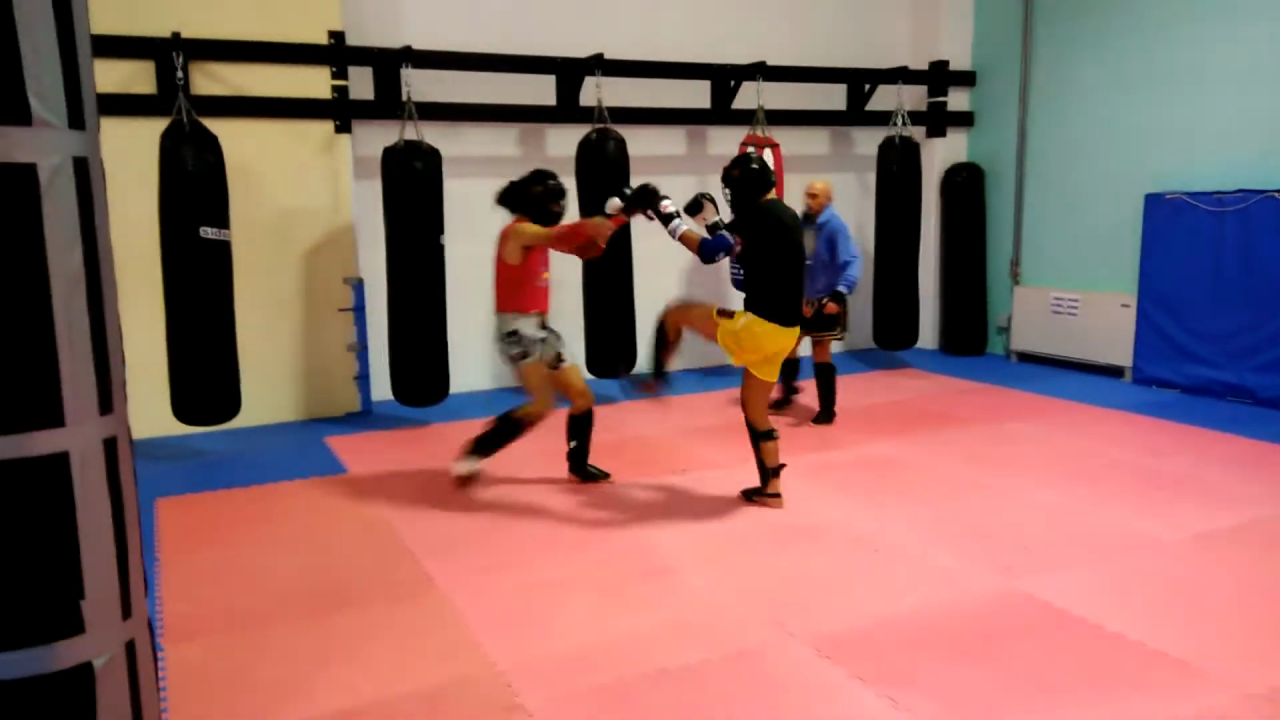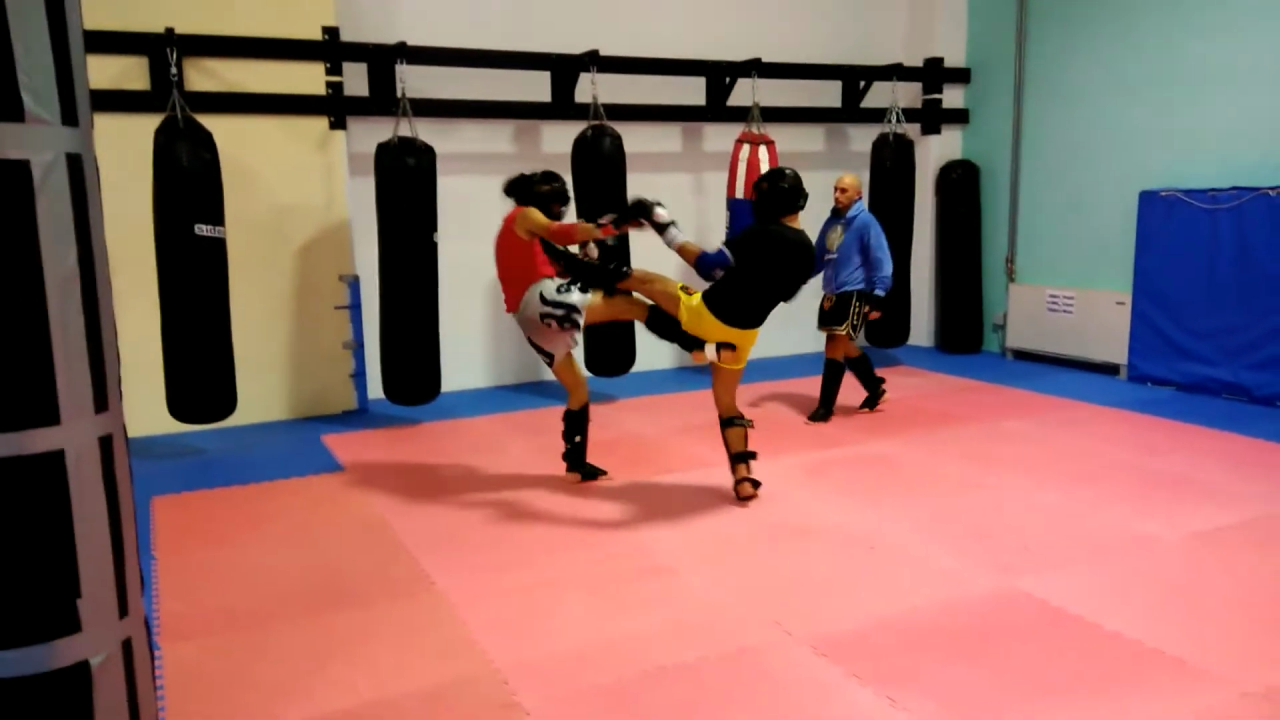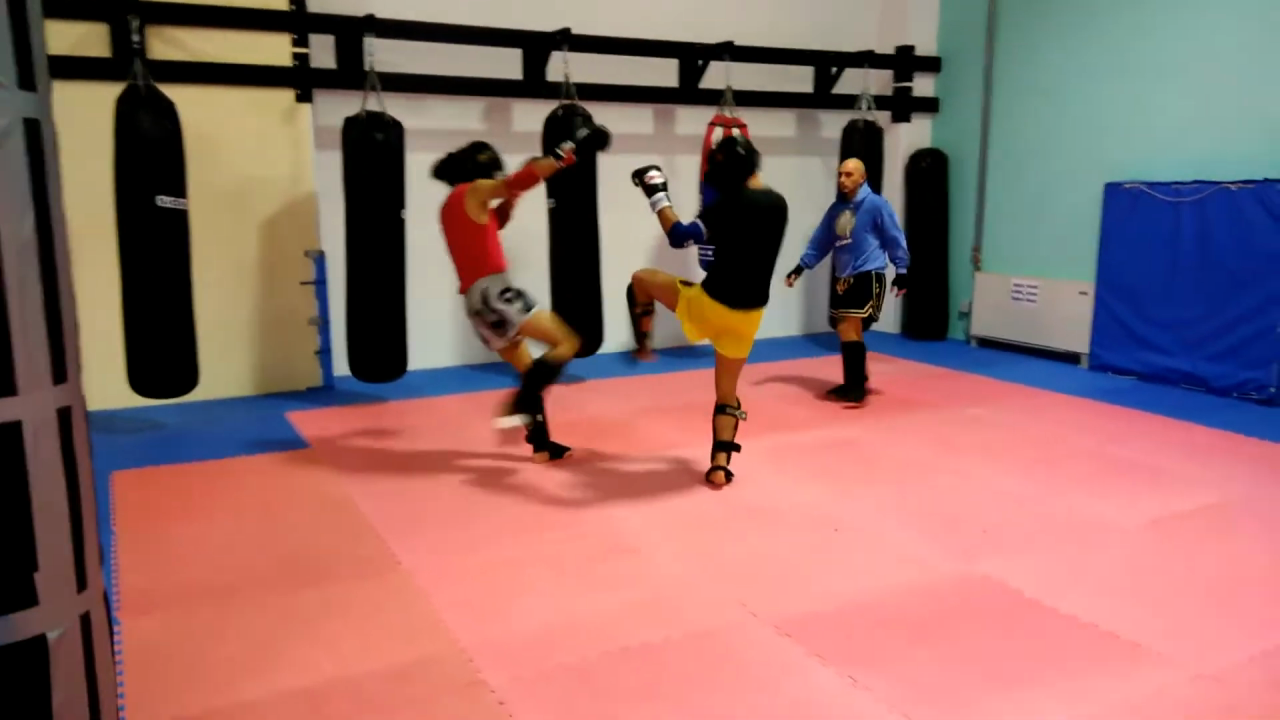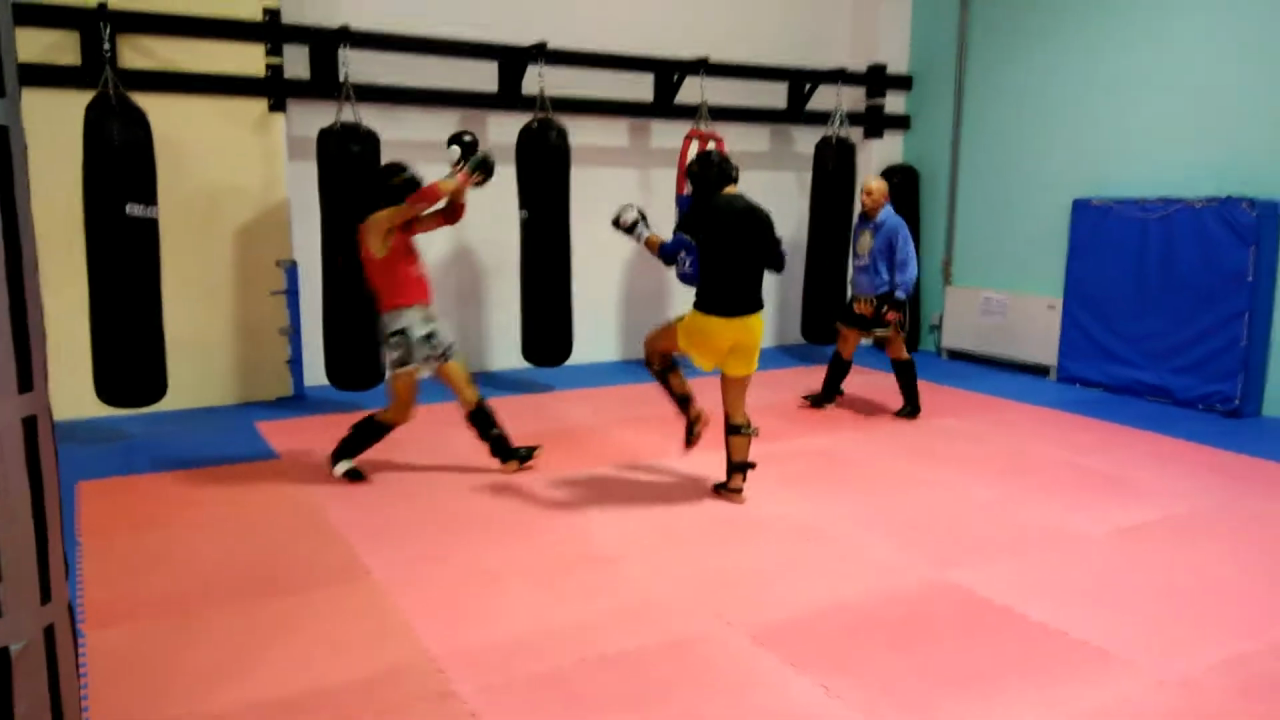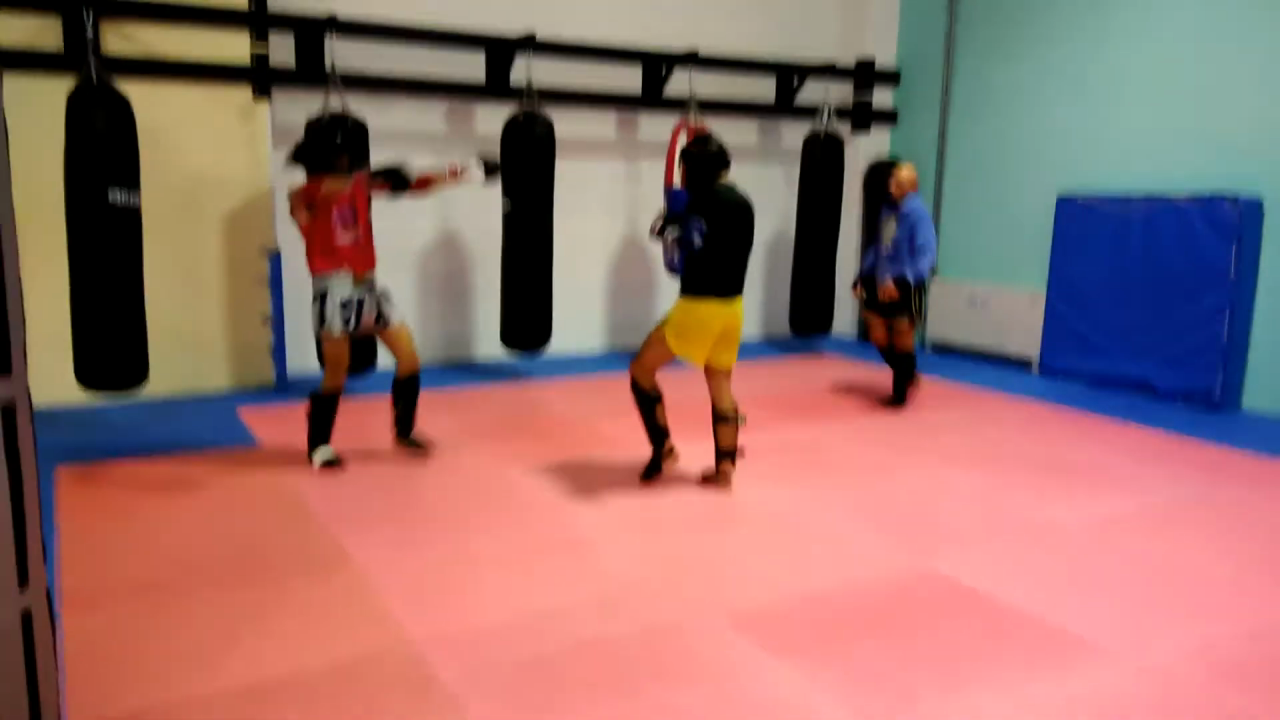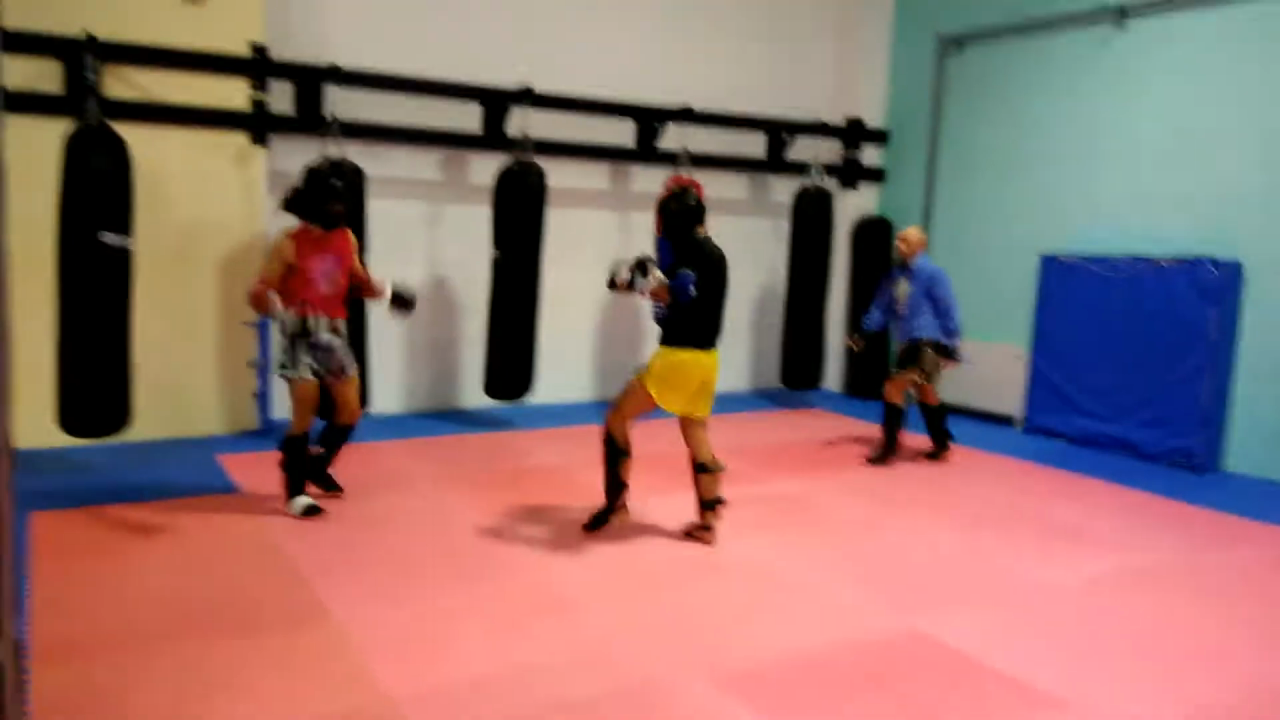
dt=0.3s
person 1, frame 1
left shoulder: (759, 213)
right shoulder: (788, 216)
left elbow: (710, 251)
left wrist: (670, 218)
right wrist: (711, 220)
left hip: (758, 326)
right hip: (786, 330)
left knee: (675, 314)
right knee: (755, 408)
left ankle: (657, 376)
right ankle: (770, 487)
person 1, frame 2
left shoulder: (765, 235)
right shoulder: (805, 248)
left elbow: (709, 267)
left wrist: (666, 229)
left hip: (710, 314)
right hip: (742, 331)
left knee: (640, 279)
right knee: (727, 403)
right ankle: (744, 480)
person 1, frame 3
left shoulder: (731, 203)
right shoulder: (778, 205)
left elbow: (680, 237)
left wrist: (659, 194)
left hip: (712, 303)
right hip: (750, 312)
left knee: (642, 280)
right knee: (727, 391)
left ankle: (641, 345)
right ankle: (720, 466)
person 1, frame 4
left shoulder: (705, 209)
right shoulder: (760, 215)
left elbow: (671, 254)
right elbow: (777, 263)
left wrist: (638, 228)
left hip: (710, 319)
right hip: (750, 322)
left knee: (654, 345)
right knee: (735, 406)
left ankle: (692, 411)
right ankle: (735, 482)
person 1, frame 5
left shoulder: (705, 197)
right shoulder: (743, 204)
left elbow: (690, 244)
left wrist: (668, 231)
left hip: (700, 306)
right hip: (730, 308)
left knee: (643, 369)
right knee: (721, 389)
left ankle: (661, 447)
right ankle: (724, 469)
person 1, frame 6
left shoulder: (689, 247)
right shoulder: (714, 253)
left elbow: (681, 296)
left wrist: (640, 282)
right wrist: (655, 276)
left hip: (680, 356)
right hip: (703, 357)
left knee: (617, 418)
right knee: (698, 440)
left ankle: (615, 501)
right ankle: (706, 521)
person 2, frame 1
left shoulder: (534, 234)
right shoulder: (518, 231)
left elbow: (588, 248)
right elbow: (569, 235)
left wrist: (616, 217)
right wrist: (621, 212)
left hip: (538, 328)
right hip: (519, 329)
left knee: (582, 395)
right knee: (540, 407)
left ankle: (578, 463)
right ankle: (473, 455)
person 2, frame 2
left shoulder: (522, 232)
right shoulder: (524, 215)
left elbow: (557, 266)
right elbow: (560, 233)
left wrist: (589, 246)
right wrist: (612, 225)
left hip: (532, 320)
right hip: (545, 300)
left knee: (579, 391)
right knee: (635, 306)
left ankle: (576, 462)
right ankle: (701, 346)
person 2, frame 3
left shoulder: (452, 205)
right shoulder: (475, 191)
right elbow: (522, 180)
left wrist: (511, 197)
right wrist: (571, 151)
left hip: (479, 298)
right hip: (493, 290)
left knee: (528, 369)
right knee: (567, 343)
left ankle: (541, 443)
right ankle: (517, 409)
person 2, frame 4
left shoulder: (400, 226)
right shoulder: (376, 224)
left elbow: (451, 213)
right elbow: (426, 197)
left wrist: (460, 178)
right wrist: (469, 173)
left hip: (420, 322)
right hip: (404, 325)
left knee: (466, 391)
right knee: (400, 412)
left ankle: (505, 452)
right ankle: (342, 457)
person 2, frame 5
left shoulder: (359, 185)
right shoulder: (300, 197)
left elbow: (413, 184)
right elbow: (320, 194)
left wrist: (458, 172)
right wrist: (369, 179)
left hip: (367, 285)
right hip: (334, 290)
left knee: (409, 358)
right knee: (336, 377)
left ankle: (405, 431)
right ankle: (319, 446)
person 2, frame 6
left shoulder: (346, 238)
right shoulder: (289, 243)
left elbow: (360, 283)
right elbow: (258, 294)
left wrist: (387, 293)
right wrist: (284, 313)
left hip: (335, 333)
right hip: (302, 333)
left knee: (349, 413)
right knee: (304, 418)
left ankle: (315, 469)
right ankle: (296, 492)
person 3, frame 1
left shoulder: (836, 227)
right shoulder: (803, 225)
left elbow: (850, 263)
left wrist: (839, 295)
left hip: (825, 301)
right hip: (802, 299)
left knee: (820, 354)
left ankle: (827, 409)
right ankle: (788, 392)
person 3, frame 2
left shoulder: (866, 223)
right shoulder: (831, 222)
left elbow: (881, 262)
right elbow: (818, 256)
left wrist: (877, 297)
left hip: (853, 295)
right hip: (831, 295)
left knee: (835, 350)
right knee: (848, 349)
left ankle: (825, 407)
right ankle: (875, 389)
person 3, frame 3
left shoulder: (876, 205)
right shoulder: (836, 208)
left elbow: (895, 240)
right elbow: (820, 242)
left wrist: (901, 273)
right wrist: (800, 268)
left hip: (867, 277)
right hip: (844, 279)
left knee: (847, 329)
right knee: (850, 331)
left ankle: (857, 387)
right ankle: (853, 383)
person 3, frame 4
left shoulder: (895, 226)
right shoulder: (860, 225)
left elbow: (907, 264)
left wrist: (898, 299)
left hip: (884, 299)
right hip: (860, 298)
left knee: (895, 351)
right knee: (844, 347)
left ankle: (911, 403)
right ankle: (827, 393)
person 3, frame 5
left shoulder: (918, 215)
right shoulder: (888, 211)
left elbow: (925, 254)
left wrist: (904, 280)
right wrist: (863, 276)
left hip: (904, 288)
right hip: (883, 285)
left knee: (902, 338)
right knee: (877, 334)
left ankle: (900, 392)
right ankle: (905, 379)
person 3, frame 6
left shoulder: (932, 274)
right shoulder: (897, 274)
left elbow: (948, 311)
right elbow: (881, 308)
left wrist: (950, 346)
right wrist: (863, 331)
left hip: (924, 344)
right hip: (909, 344)
left knee: (893, 391)
right knee: (926, 395)
left ankle: (888, 447)
right ankle: (941, 443)
